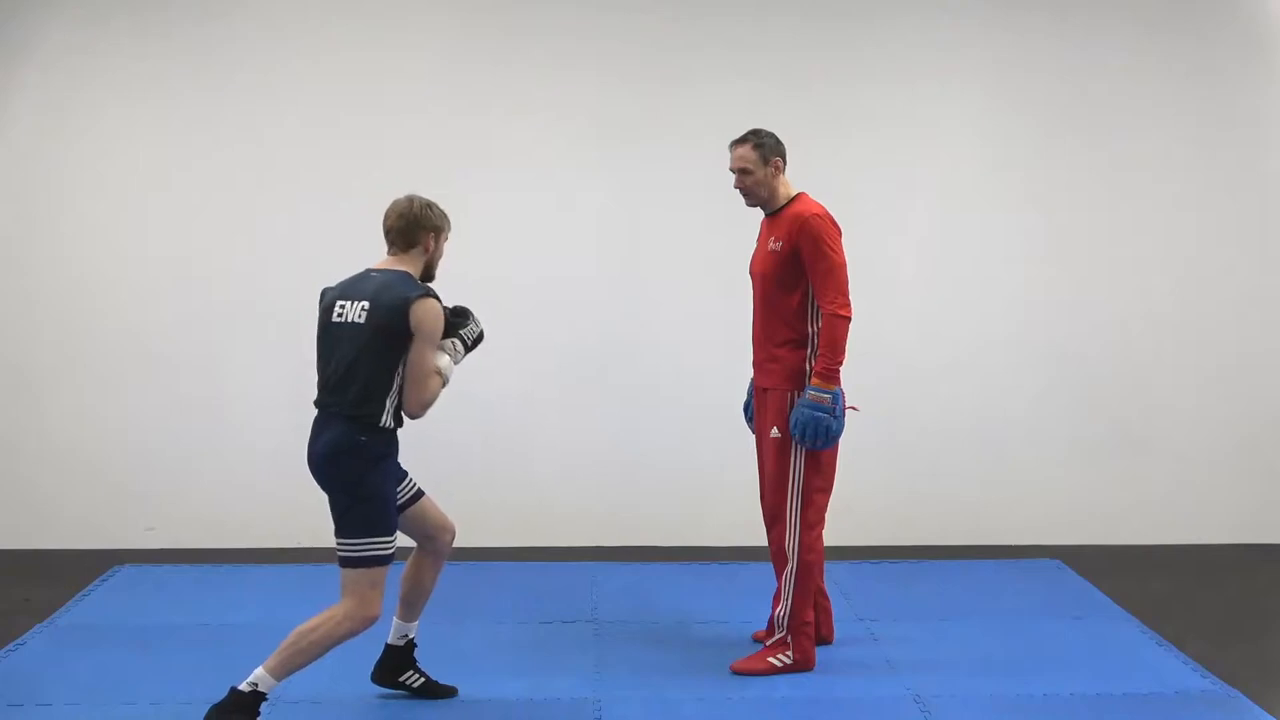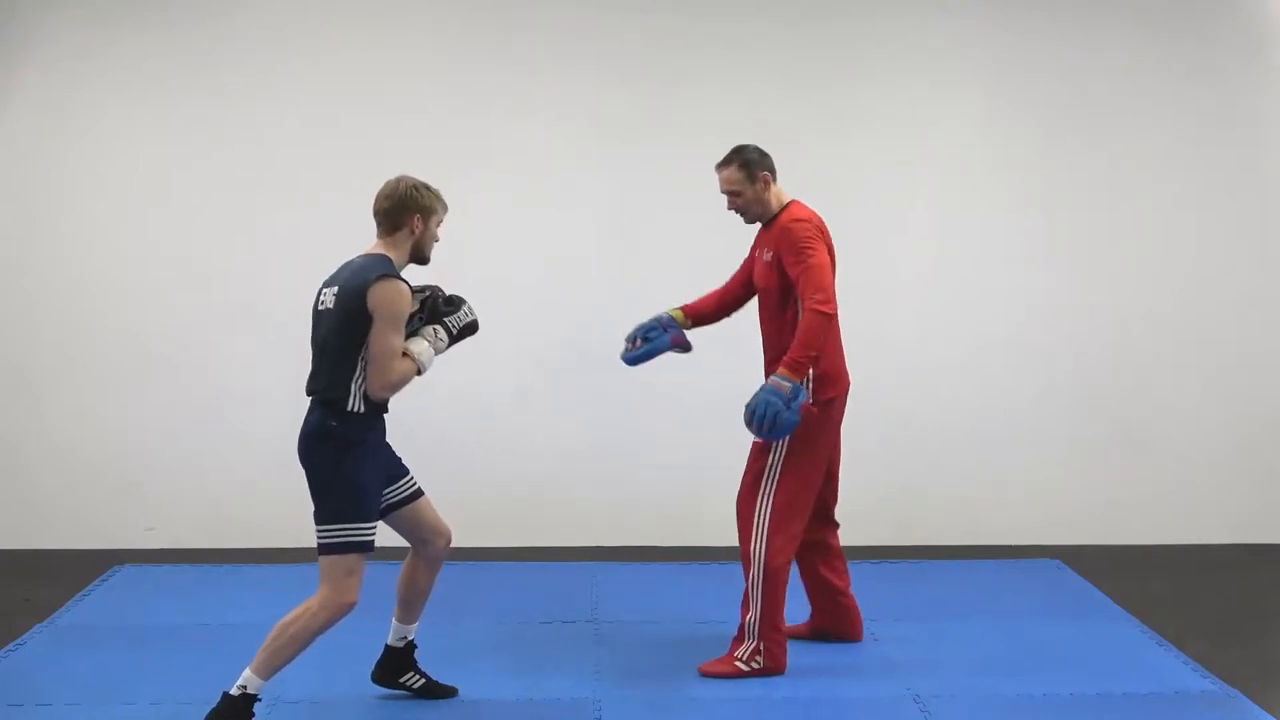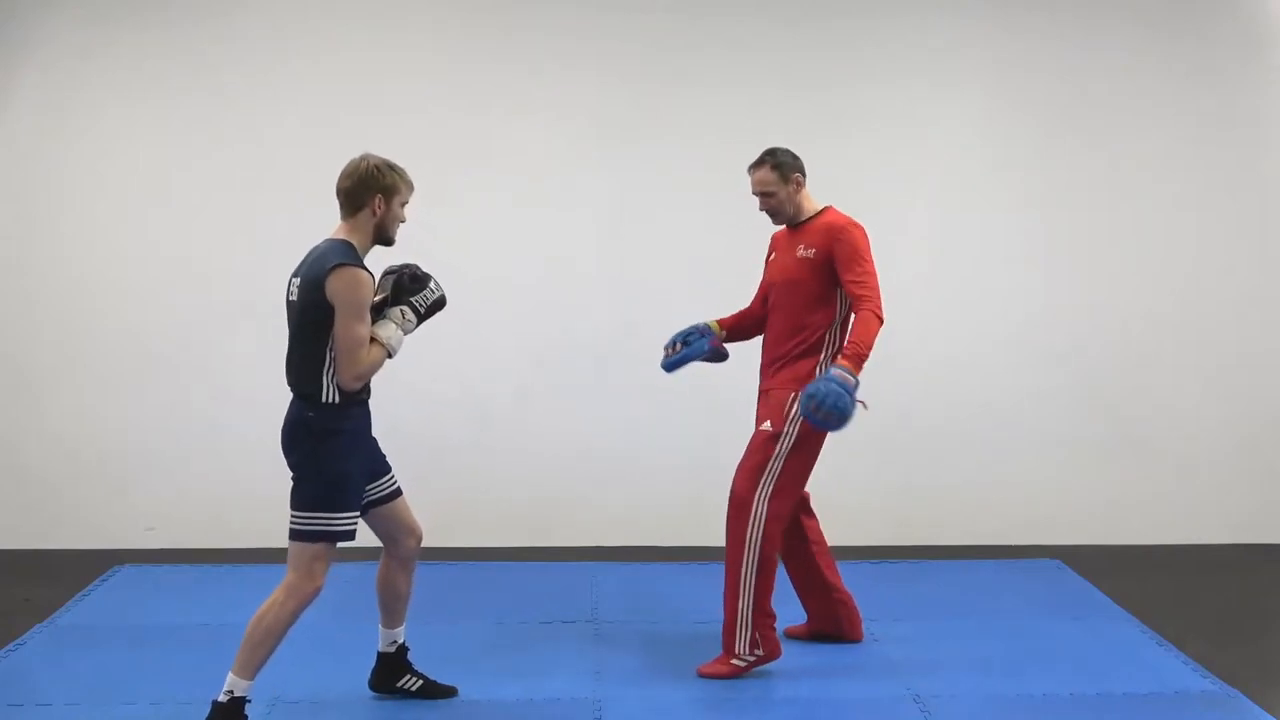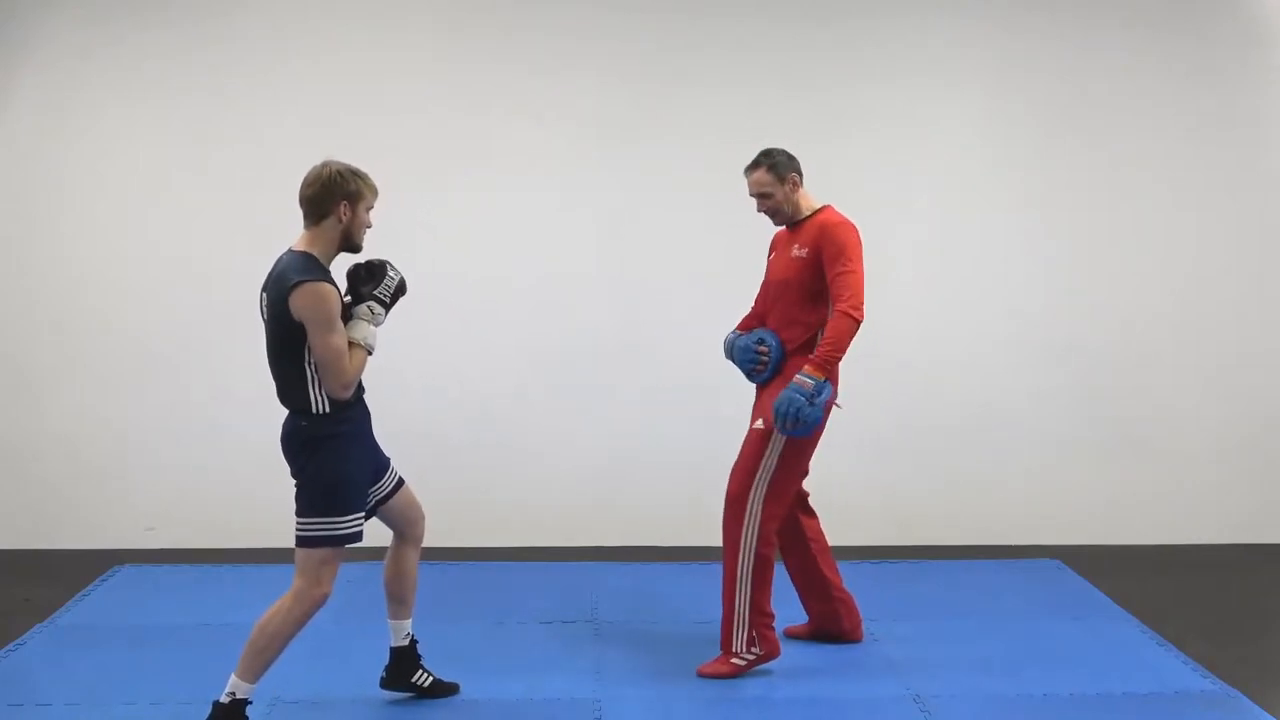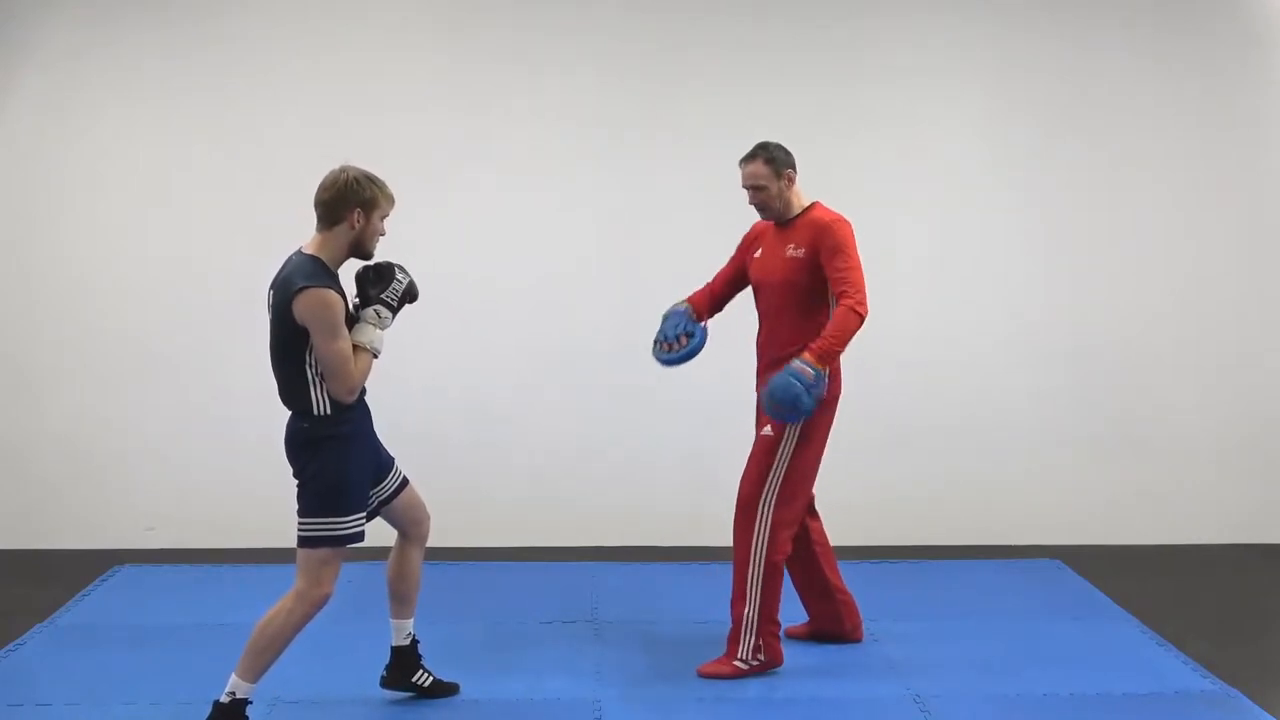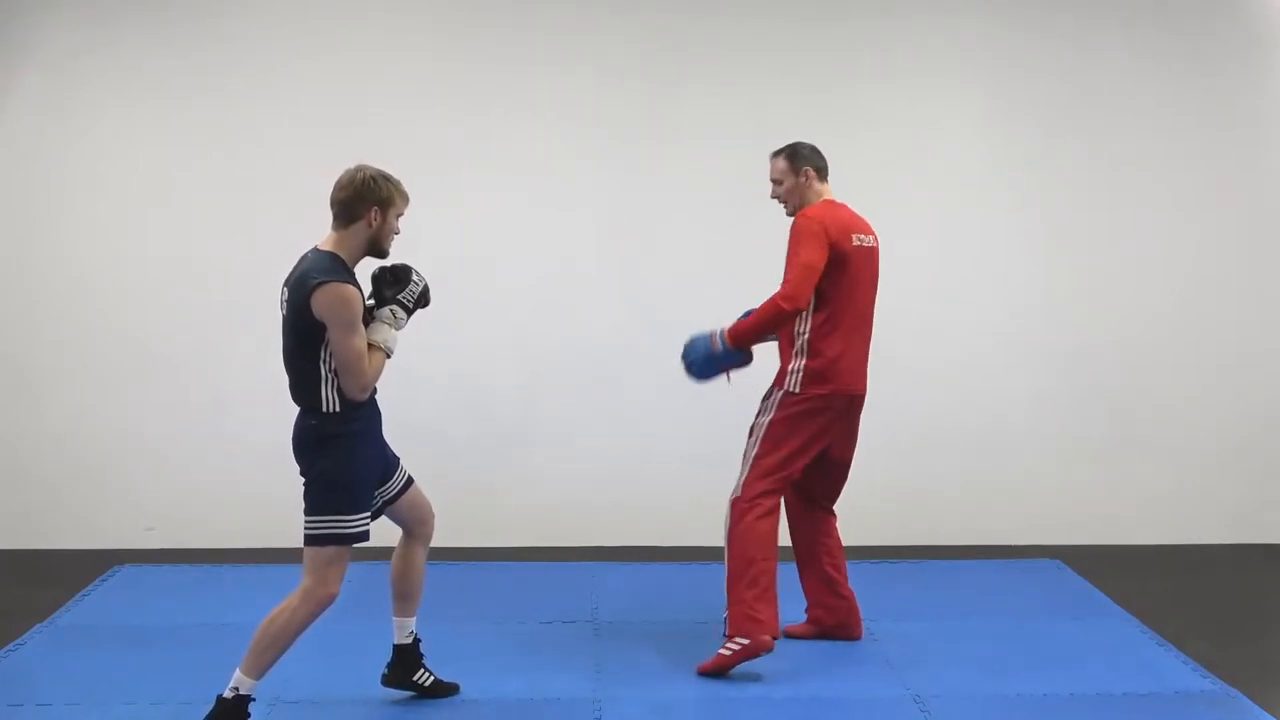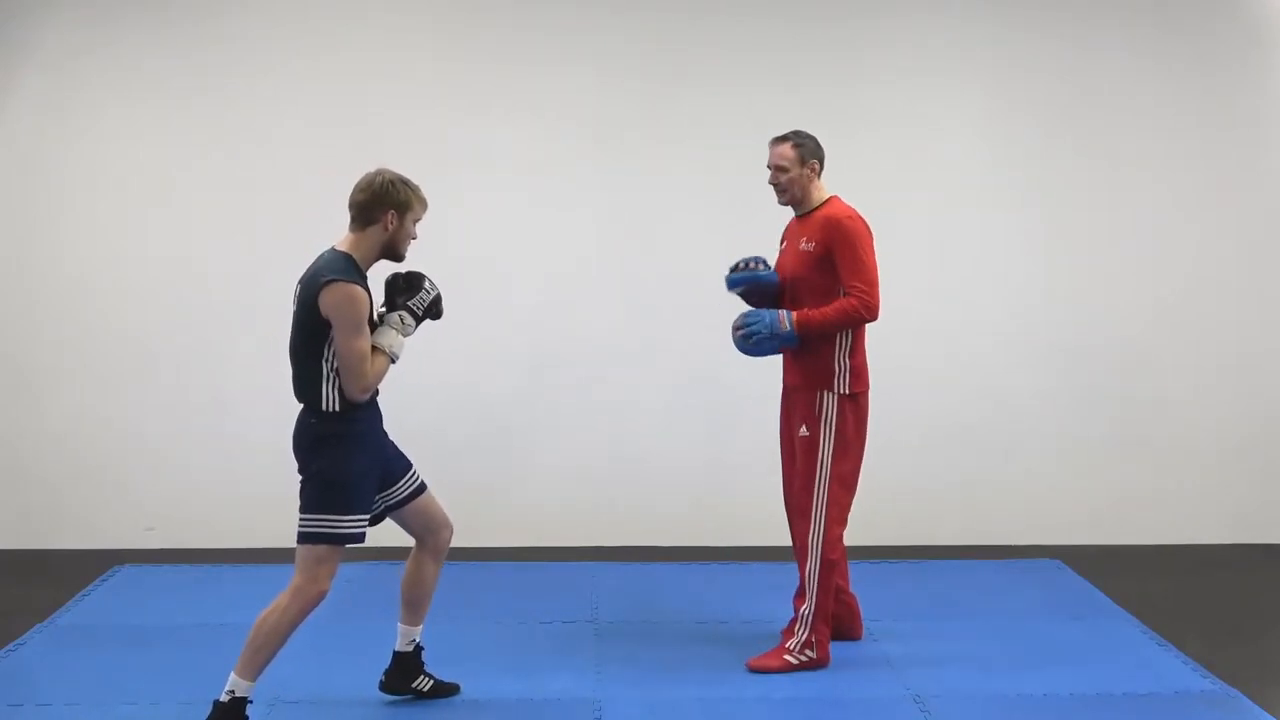
dt=0.7s
person 1, frame 1
left shoulder: (338, 292)
right shoulder: (421, 305)
right elbow: (415, 404)
right wrist: (452, 350)
left hip: (337, 439)
right hip: (360, 451)
left knee: (439, 537)
right knee: (360, 609)
left ankle: (396, 660)
person 1, frame 2
left shoulder: (345, 276)
right shoulder: (389, 286)
right elbow: (381, 385)
left wrist: (412, 325)
right wrist: (436, 337)
left hip: (355, 436)
right hip: (342, 442)
left knee: (435, 540)
right knee: (338, 597)
left ankle: (396, 660)
person 1, frame 3
left shoulder: (320, 259)
right shoulder: (349, 274)
right elbow: (352, 373)
left wrist: (383, 308)
right wrist: (401, 319)
left hip: (343, 429)
right hip: (326, 433)
left knee: (406, 540)
right knee: (305, 581)
left ankle: (392, 665)
person 1, frame 4
left shoulder: (293, 269)
right shoulder: (312, 286)
right elbow: (341, 381)
left wrist: (355, 305)
right wrist: (369, 312)
left hip: (343, 433)
right hip: (326, 440)
left knee: (411, 524)
right knee: (313, 589)
left ankle: (402, 662)
person 1, frame 5
left shoulder: (304, 269)
right shoulder: (315, 291)
right elbow: (345, 386)
left wrist: (368, 308)
right wrist: (376, 316)
left hip: (348, 435)
right hip: (328, 442)
left knee: (416, 524)
right knee: (313, 589)
left ankle: (403, 662)
person 1, frame 6
left shoulder: (317, 267)
right shoulder: (334, 287)
right elbow: (359, 383)
left wrist: (378, 310)
right wrist: (391, 316)
left hip: (353, 433)
right hip: (336, 440)
left knee: (420, 523)
right knee: (320, 588)
left ankle: (404, 660)
person 1, frame 7
left shoulder: (336, 269)
right shoulder: (344, 287)
right elbow: (359, 383)
left wrist: (395, 315)
right wrist: (401, 323)
left hip: (363, 435)
right hip: (335, 442)
left knee: (437, 534)
right knee: (310, 586)
left ankle: (404, 666)
person 2, frame 1
left shoulder: (810, 221)
right shoulder: (770, 224)
left elbow: (836, 310)
left wrist: (823, 386)
left hip: (801, 391)
right hip: (772, 386)
left knee: (794, 515)
right knee: (781, 509)
left ankle: (792, 643)
right ankle: (809, 620)
person 2, frame 2
left shoulder: (798, 227)
right shoulder: (769, 232)
left elbow: (820, 308)
right elbow: (734, 293)
left wrist: (787, 377)
right wrist: (676, 320)
left hip: (805, 390)
right hip: (812, 389)
left knee: (766, 510)
right knee: (810, 508)
left ankle: (759, 648)
right ankle: (837, 616)
person 2, frame 3
left shoulder: (840, 231)
right shoulder: (780, 241)
left elbow: (868, 307)
right elbow: (762, 313)
left wrist: (846, 367)
right wrist: (714, 331)
left hip: (808, 390)
right hip: (776, 386)
left knee: (753, 498)
right knee: (785, 503)
left ankle: (750, 643)
right ankle: (835, 617)
person 2, frame 4
left shoulder: (833, 230)
right shoulder: (783, 239)
left elbow: (848, 309)
left wrist: (814, 374)
right wrist: (741, 337)
left hip: (799, 389)
right hip: (780, 385)
left knee: (750, 502)
right knee: (785, 503)
left ankle: (749, 641)
right ankle: (835, 617)
person 2, frame 5
left shoulder: (828, 228)
right shoulder: (758, 237)
left elbow: (853, 304)
right elbow: (720, 289)
left wrist: (811, 362)
right wrist: (683, 316)
left hip: (806, 389)
right hip: (775, 386)
left knee: (761, 506)
right knee: (790, 506)
left ankle: (753, 648)
right ankle: (836, 618)
person 2, frame 6
left shoulder: (813, 223)
right shoulder: (862, 230)
left elbow: (793, 299)
left wrist: (729, 339)
right wrist: (776, 328)
left hip: (808, 385)
right hip: (849, 387)
left knee: (753, 500)
right knee: (812, 502)
left ankle: (749, 629)
right ankle: (836, 615)
person 2, frame 7
left shoulder: (842, 223)
right shoulder: (795, 228)
left elbow: (865, 304)
left wrist: (793, 323)
right wrist: (757, 286)
left hip: (833, 389)
right hip: (800, 385)
left knee: (818, 511)
right knee: (805, 506)
left ankle: (807, 640)
right ankle: (839, 615)
